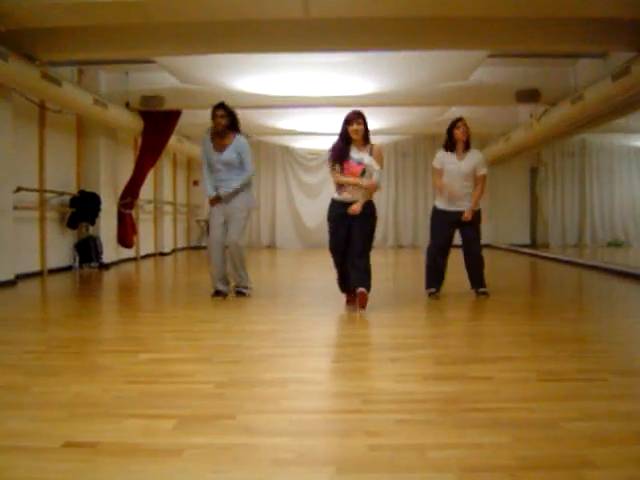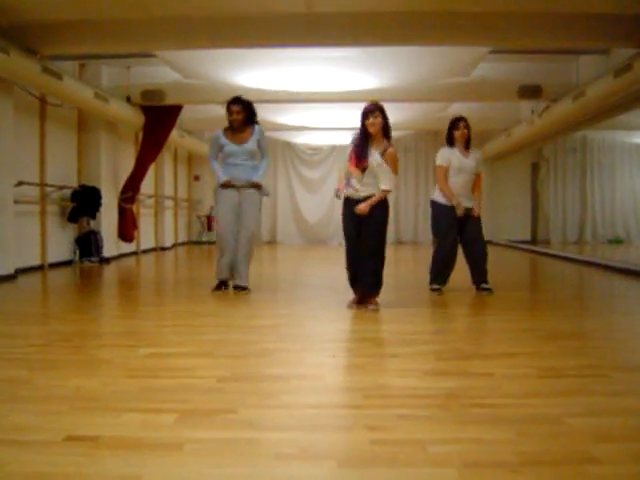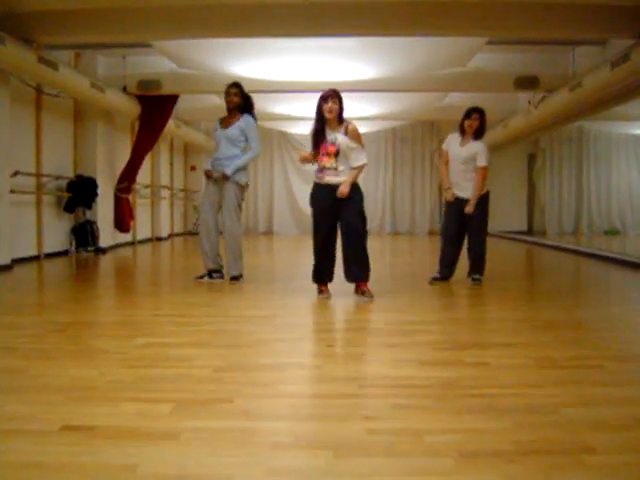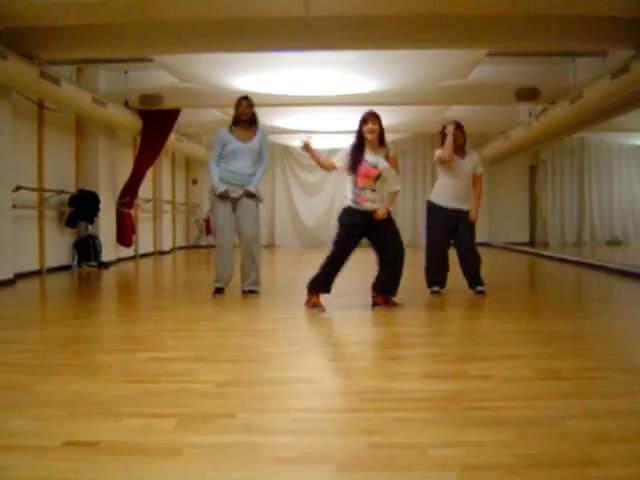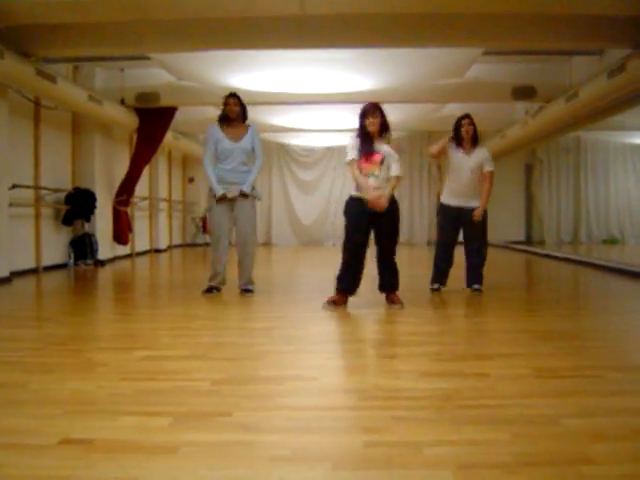
dt=1s
person 1, frame 1
left shoulder: (374, 150)
right shoulder: (339, 149)
left elbow: (376, 182)
right elbow: (336, 177)
left wrist: (360, 203)
right wrist: (359, 182)
left hip: (363, 206)
right hip: (338, 206)
left knee: (360, 248)
right knee: (338, 249)
left ankle: (361, 289)
right ankle: (350, 291)
person 1, frame 2
left shoulder: (388, 151)
right shoulder: (358, 141)
left elbow: (387, 186)
left wrist: (368, 204)
right wrist: (342, 183)
left hip: (374, 205)
right hip: (351, 203)
left knee: (372, 249)
right knee: (353, 250)
left ankle: (370, 295)
right ankle: (359, 292)
person 1, frame 3
left shoulder: (350, 129)
right shoulder: (318, 130)
left elbow: (360, 161)
left wrist: (347, 183)
right wrist: (306, 157)
left hip: (347, 189)
right hip: (322, 190)
left knee: (355, 234)
right knee: (323, 237)
left ankle: (361, 283)
right ankle: (322, 283)
person 1, frame 4
left shoulder: (388, 156)
right shoulder: (353, 152)
left elbow: (394, 188)
right elbow: (329, 166)
left wrist: (385, 207)
right wrist: (310, 150)
left hip: (379, 215)
right hip: (354, 213)
left knee: (395, 252)
right knee: (339, 253)
left ankle: (381, 295)
right ankle: (314, 293)
person 1, frame 5
left shoulder: (390, 145)
right shoulder: (357, 142)
left elbow: (395, 175)
right elbow: (354, 170)
left wrist: (386, 197)
right wrist: (369, 192)
left hip: (385, 202)
right hip: (359, 202)
left knee: (386, 249)
right knee: (352, 248)
left ankle: (391, 292)
right ankle: (342, 293)
person 2, frame 1
left shoulder: (240, 140)
right shoulder: (208, 139)
left elbow: (250, 171)
right elbow: (206, 168)
left wrist: (227, 192)
right wrist: (210, 192)
left hip: (240, 195)
right hip: (219, 197)
left knee: (233, 240)
right knee: (215, 240)
left ankle: (241, 284)
right ankle: (220, 286)
person 2, frame 2
left shoulder: (257, 131)
right shoulder: (219, 135)
left elbow: (264, 157)
right elbow: (213, 159)
left wrist: (258, 178)
right wrist: (221, 178)
left hip: (250, 186)
right hip: (228, 186)
left knee: (249, 230)
right knee: (224, 229)
left ankle: (240, 280)
right ankle: (224, 277)
person 2, frame 3
left shoulder: (246, 120)
right shoulder: (219, 122)
left elbow: (255, 150)
left wrist: (231, 169)
right wrist: (209, 165)
left hip: (234, 176)
right hip: (215, 176)
left knee: (230, 222)
right knee: (206, 218)
left ankle: (235, 271)
right ankle: (214, 269)
person 2, frame 4
left shoulder: (261, 132)
right shoulder: (224, 133)
left elbow: (264, 162)
right elbow: (213, 161)
left wrist: (253, 186)
right wrist: (218, 186)
left hip: (247, 191)
right hip: (224, 190)
left knee: (250, 237)
right knee: (223, 237)
left ankle: (250, 284)
right ankle: (221, 283)
person 2, frame 5
left shoulder: (251, 130)
right shoulder: (215, 130)
left elbow: (259, 160)
right elbow: (207, 161)
left wrist: (248, 186)
right wrist: (216, 188)
left hip: (243, 189)
right hip: (221, 188)
left knee: (247, 237)
right knee: (219, 237)
left ankle: (246, 282)
right ankle: (216, 282)
person 3, frame 1
left shoulder: (477, 156)
right shoulder: (442, 155)
left elbow: (480, 185)
right elbow: (435, 180)
left wrist: (471, 209)
right wrist: (446, 188)
left hip: (468, 210)
right hip: (443, 210)
left knee: (473, 249)
right knee: (437, 248)
left ankle: (479, 285)
right ankle: (433, 286)
person 3, frame 2
left shoulder: (475, 155)
right shoulder: (445, 152)
left elbow: (477, 183)
right elbow: (441, 181)
left wrist: (477, 205)
right wrist: (456, 203)
left hip: (468, 208)
right hip: (444, 206)
left knee: (477, 245)
right knee: (446, 246)
left ankle: (481, 281)
right ankle: (437, 282)
person 3, frame 3
left shoulder: (480, 146)
right shoulder: (451, 139)
left elbow: (481, 176)
right elbow: (443, 164)
left wrist: (472, 203)
right wrist: (447, 188)
left hip: (476, 197)
right hip: (454, 196)
left knee: (476, 237)
right knee: (449, 234)
left ankle: (476, 273)
right ankle: (444, 272)
person 3, frame 4
left shoulder: (474, 157)
right shoulder: (441, 153)
left elbow: (477, 185)
right elbow: (447, 157)
left wrist: (475, 208)
right wrist: (449, 133)
left hip: (464, 210)
right hip: (439, 207)
left knee: (467, 247)
right knee: (437, 247)
left ankle: (476, 283)
right ankle: (436, 283)
person 3, frame 5
left shoulder: (483, 153)
right shoulder: (451, 149)
left elbow: (487, 182)
right elbow: (432, 152)
left wrist: (482, 207)
right wrist: (449, 138)
left hip: (474, 207)
right hip: (448, 205)
left knee: (475, 246)
right knee: (444, 244)
left ankle: (475, 282)
right ankle: (437, 281)
